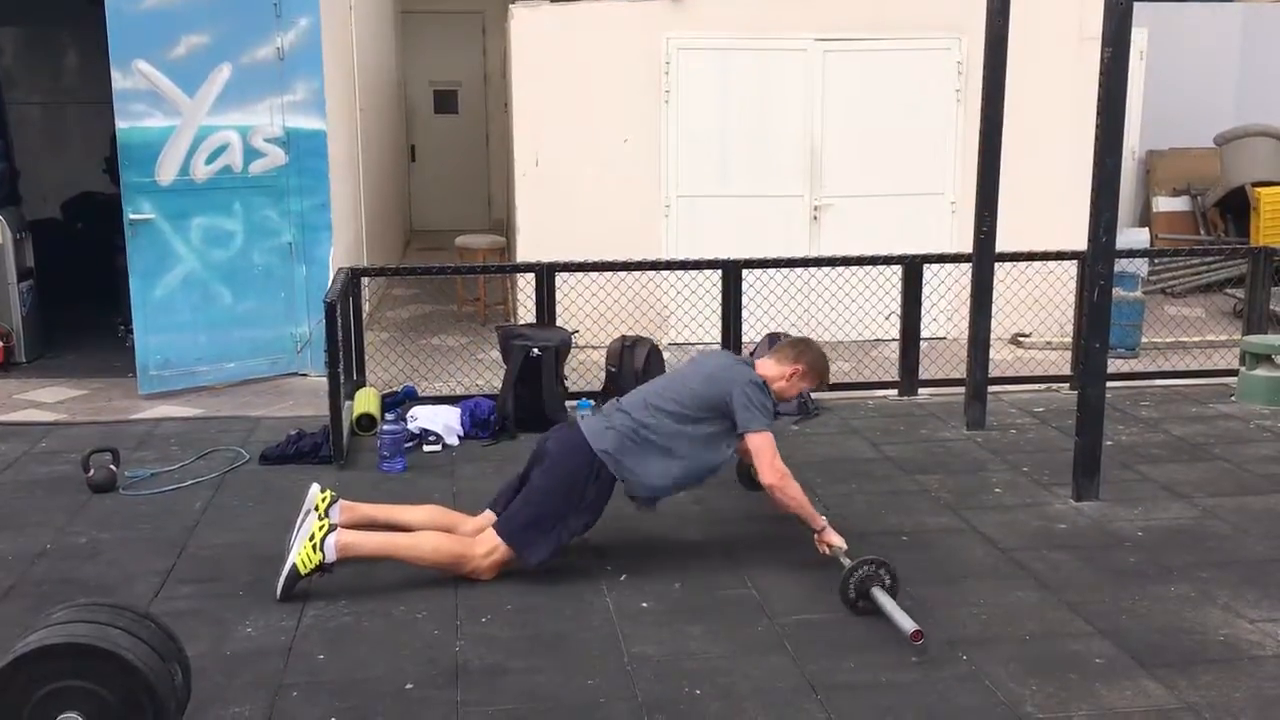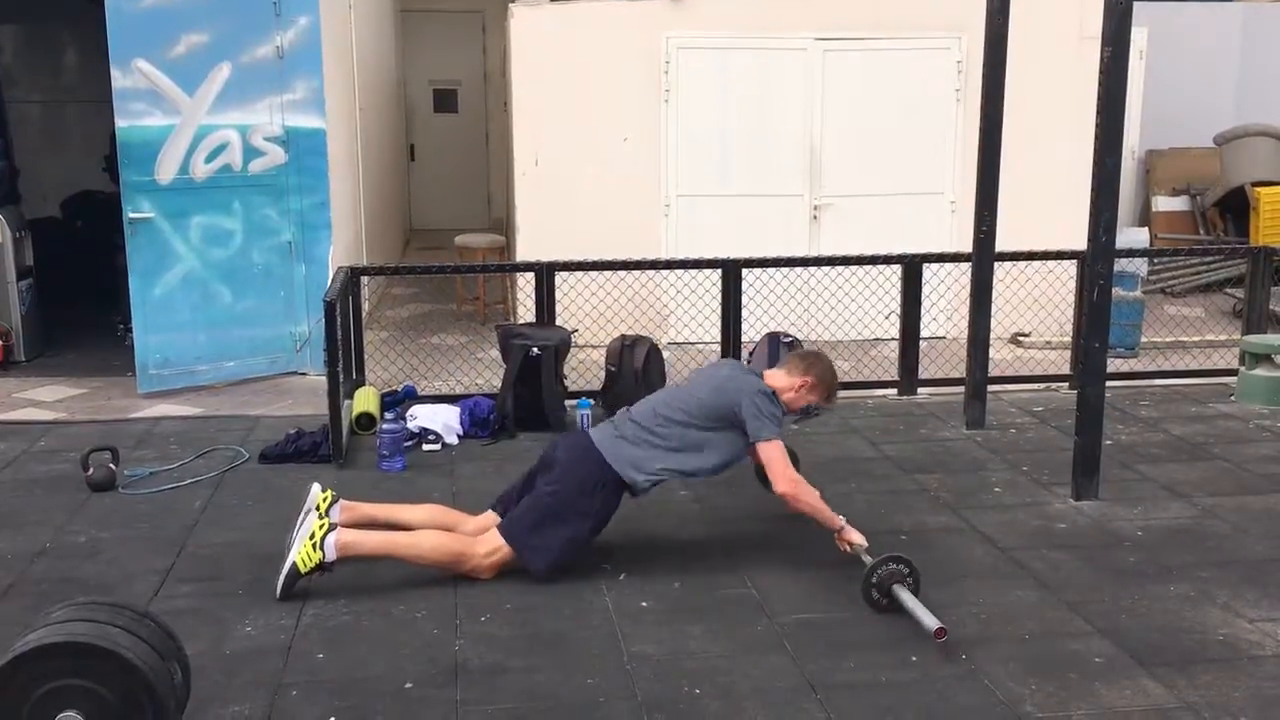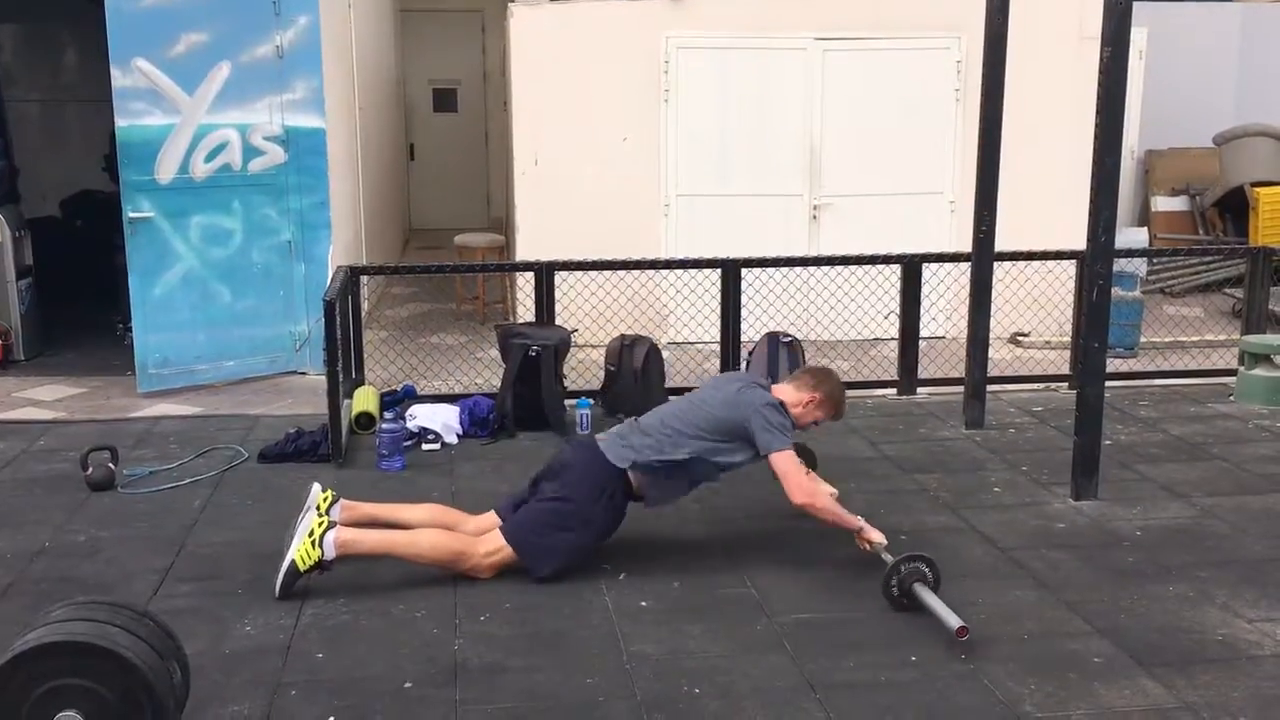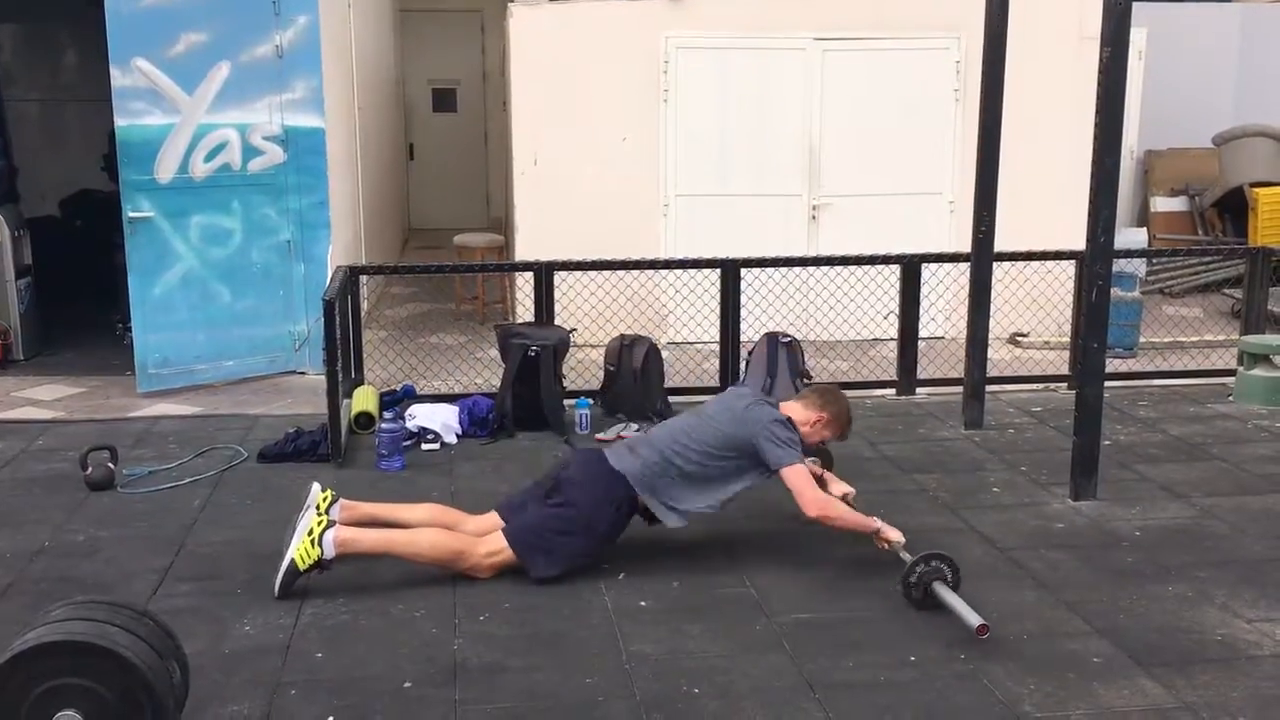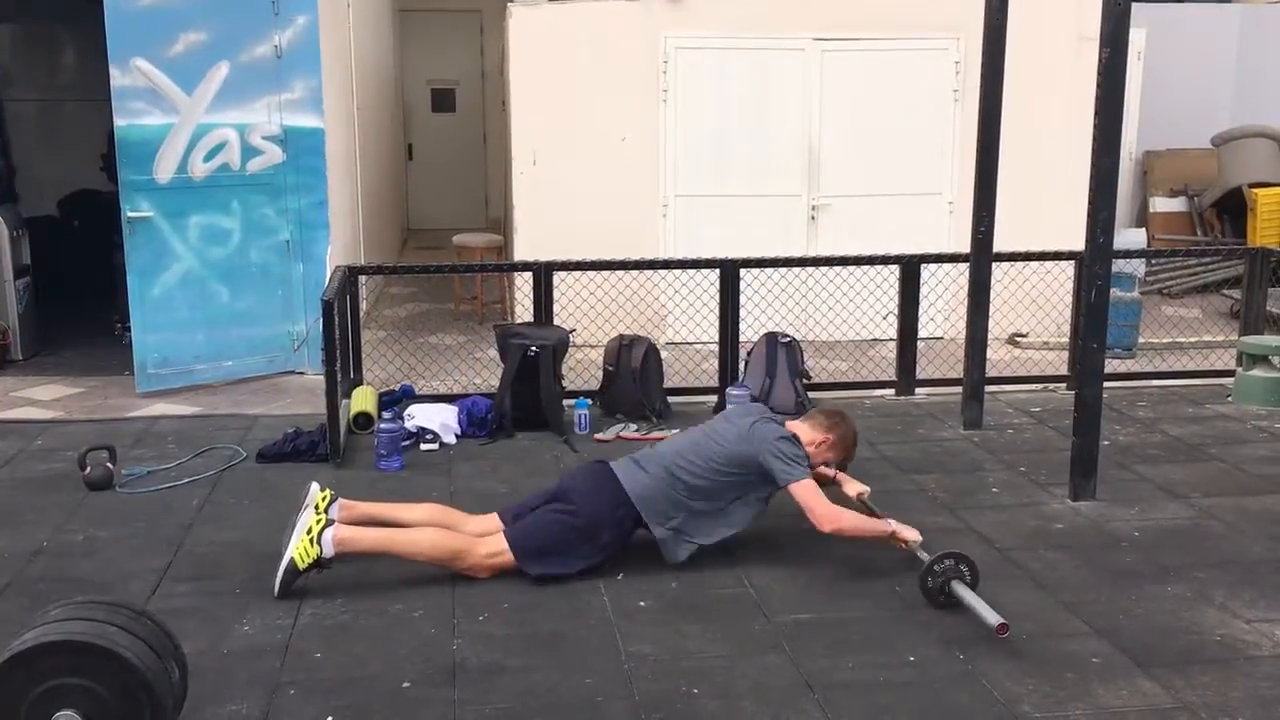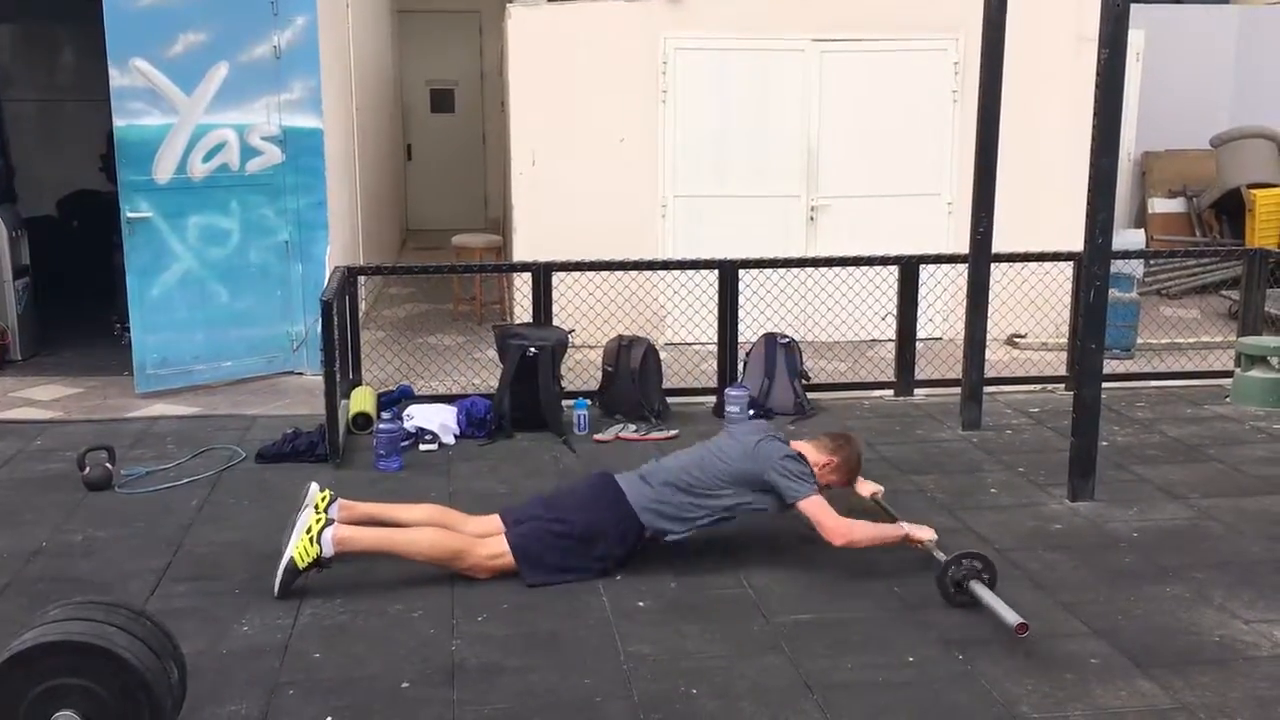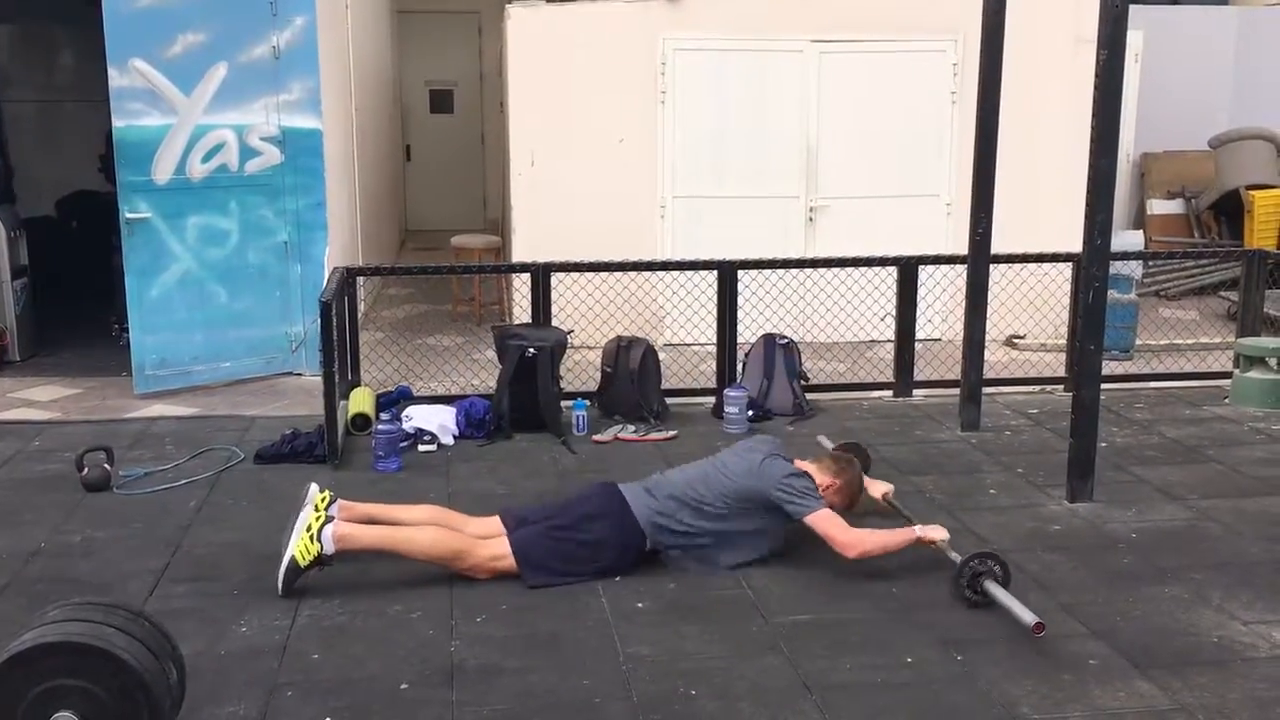
dt=0.1s
person 1, frame 1
left shoulder: (725, 363)
right shoulder: (751, 387)
left elbow: (738, 435)
right elbow: (772, 477)
left wrist: (781, 481)
right wrist: (820, 526)
left hip: (573, 443)
right hip: (588, 467)
left knee: (472, 528)
right knee: (479, 559)
left ankle: (335, 511)
right ankle: (333, 542)
person 1, frame 2
left shoulder: (735, 373)
right shoulder: (760, 396)
left elbow: (750, 441)
right elbow: (786, 484)
left wrist: (800, 481)
right wrist: (840, 526)
left hip: (581, 449)
right hip: (598, 474)
left knee: (473, 527)
right knee: (481, 557)
left ankle: (336, 510)
right ankle: (336, 542)
person 1, frame 3
left shoulder: (743, 385)
right shoulder: (767, 411)
right elbow: (800, 496)
left wrist: (809, 473)
right wrist: (858, 526)
left hip: (588, 458)
right hip: (601, 486)
left knee: (473, 527)
right knee: (479, 558)
left ankle: (335, 510)
right ankle: (333, 540)
person 1, frame 4
left shoulder: (752, 400)
right shoulder: (775, 425)
right elbow: (814, 509)
left wrist: (822, 474)
right wrist: (877, 527)
left hip: (595, 467)
right hip: (608, 495)
left knee: (473, 525)
right knee: (480, 557)
left ankle: (337, 509)
right ankle: (335, 540)
person 1, frame 5
left shoulder: (758, 416)
right shoulder: (778, 447)
right elbow: (826, 520)
left wrist: (839, 477)
right wrist: (890, 528)
left hip: (600, 481)
right hip: (611, 511)
left knee: (475, 526)
right knee: (478, 557)
left ankle: (335, 508)
right ankle: (332, 537)
person 1, frame 6
left shoulder: (765, 433)
right shoulder: (785, 464)
right elbow: (838, 534)
left wrist: (853, 482)
right wrist: (907, 531)
left hip: (604, 491)
right hip: (615, 523)
left knee: (474, 524)
right knee: (480, 557)
left ankle: (337, 508)
right ankle: (333, 538)
person 1, frame 7
left shoulder: (770, 451)
right shoulder: (787, 486)
right elbow: (851, 545)
left wrist: (864, 482)
right wrist: (918, 532)
left hip: (610, 501)
right hip: (617, 532)
left knee: (476, 527)
right knee: (479, 558)
left ankle: (335, 509)
right ankle: (332, 537)
